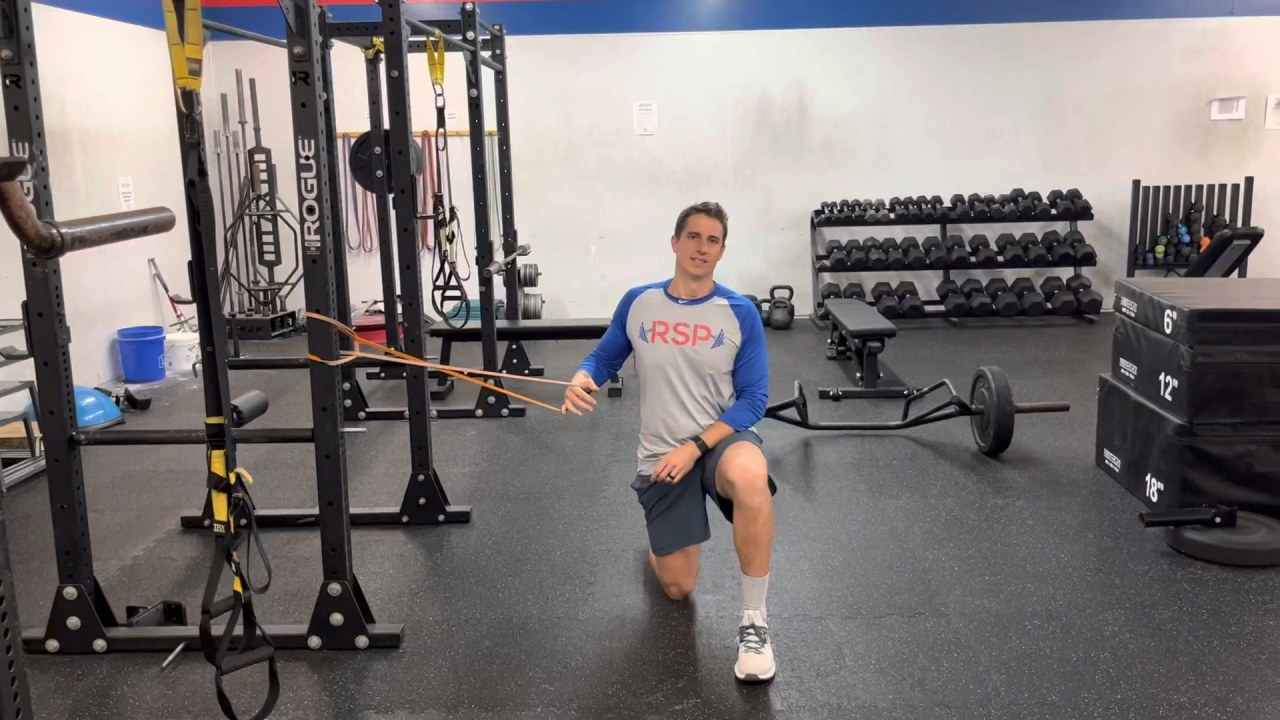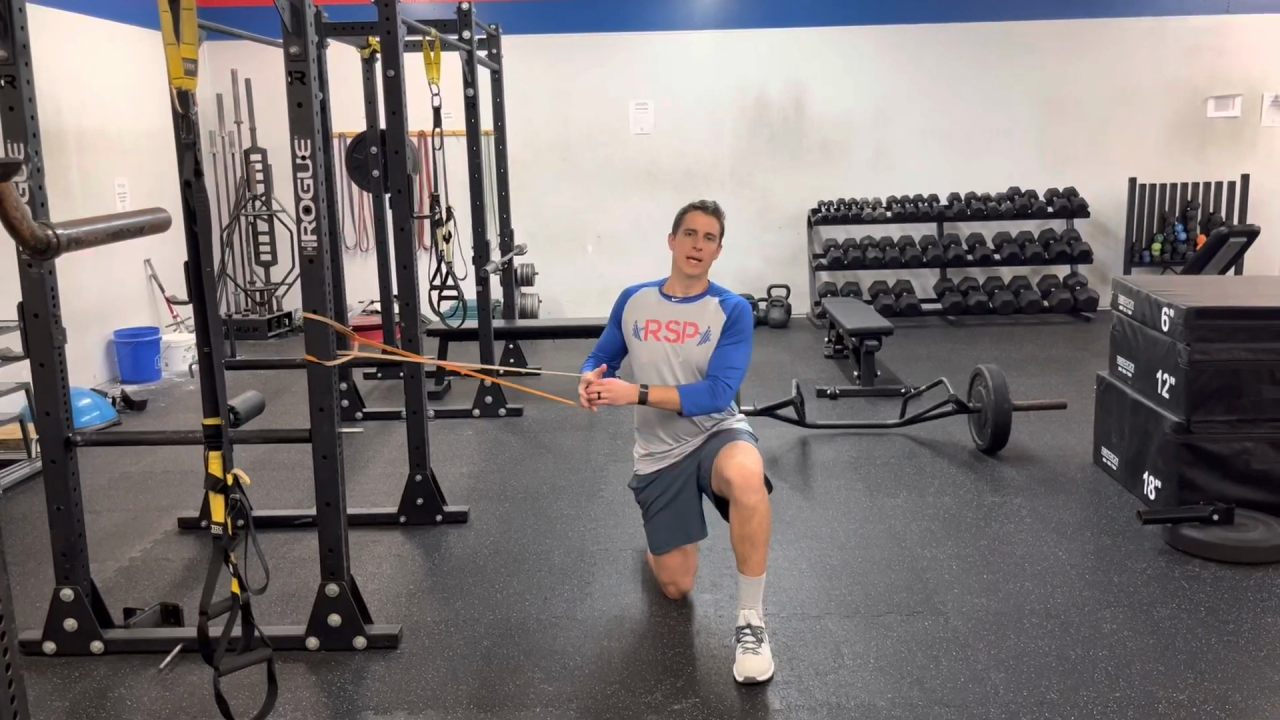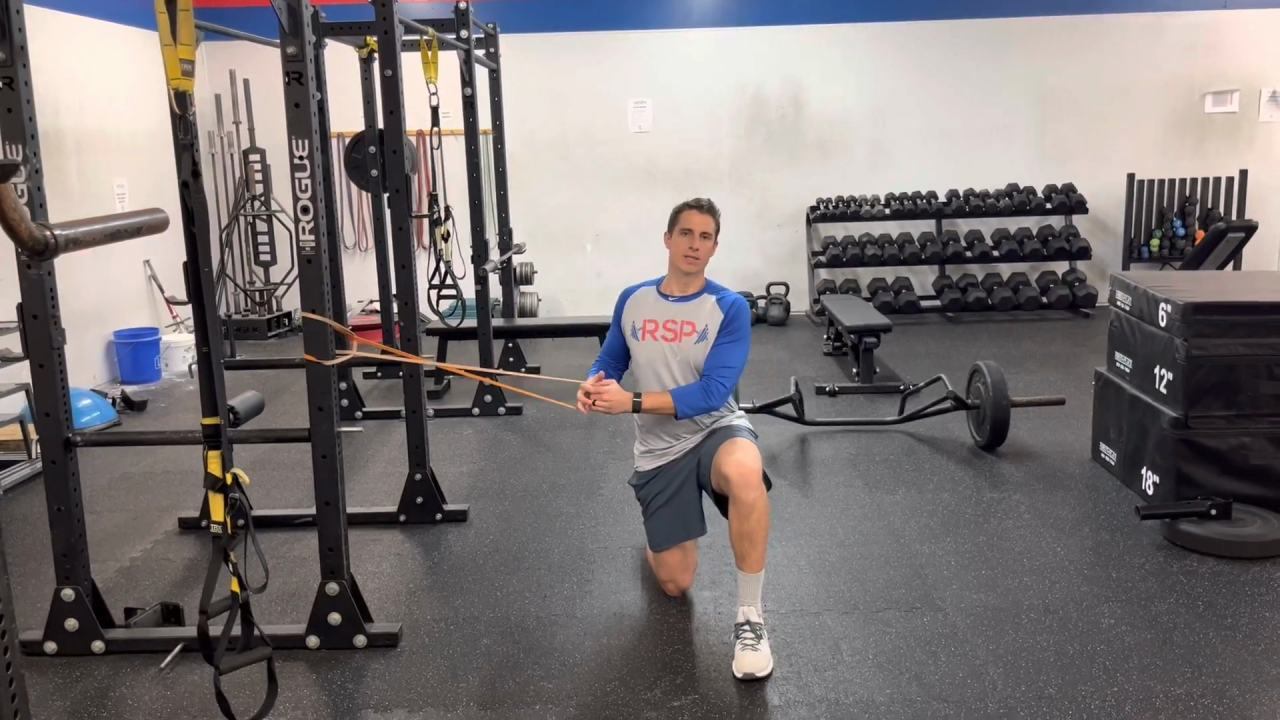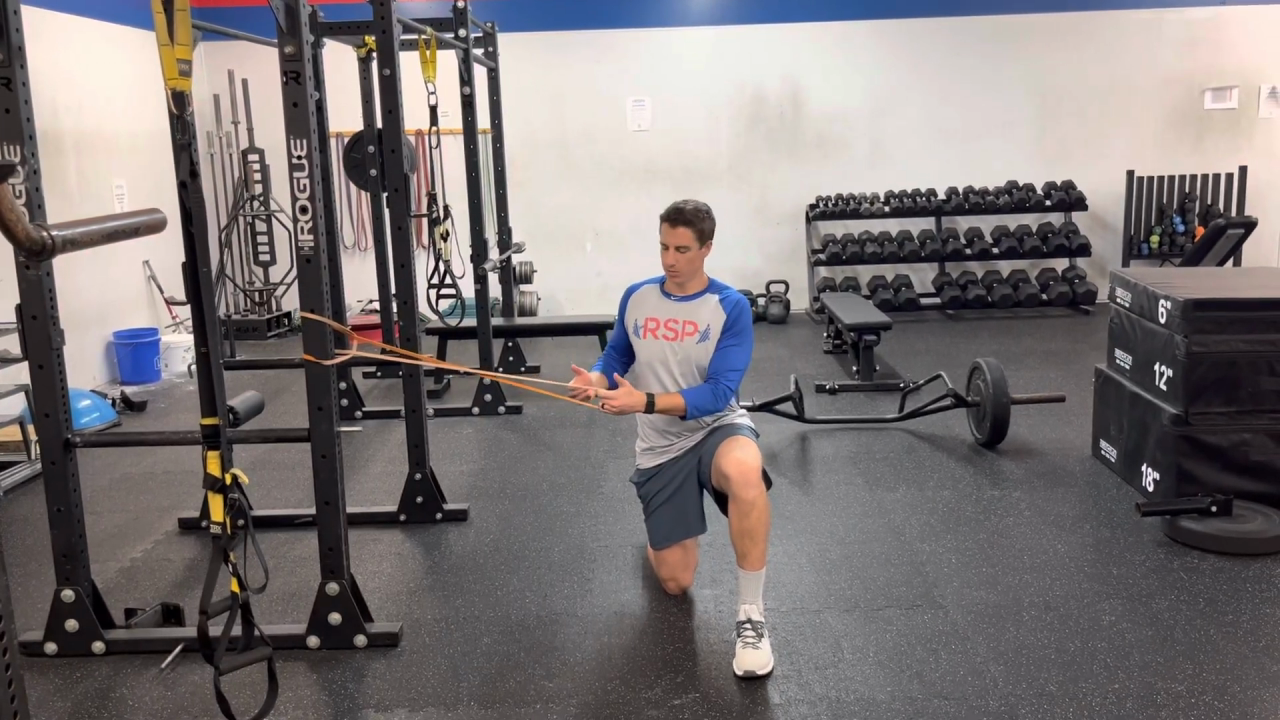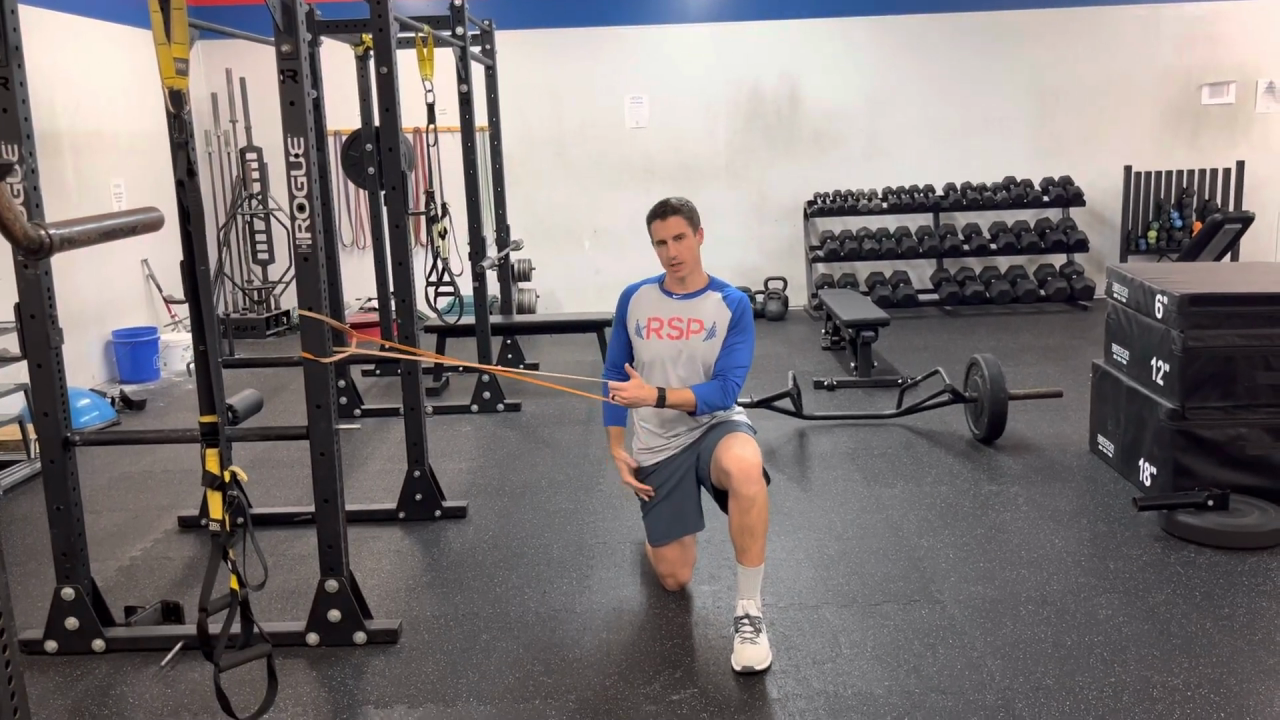
dt=1s
person 1, frame 1
left shoulder: (741, 313)
right shoulder: (637, 303)
left elbow: (753, 400)
right elbow: (605, 357)
left wrist: (695, 447)
right wrist: (582, 378)
left hip: (723, 439)
right hip: (661, 456)
left knee: (751, 478)
right knee: (678, 588)
left ankle: (754, 621)
right ankle: (664, 540)
person 1, frame 2
left shoulder: (733, 310)
right shoulder: (633, 300)
left elbow: (717, 394)
right elbow: (600, 358)
left wrist: (637, 393)
right wrist: (590, 379)
left hip: (717, 433)
right hip: (659, 454)
left knee: (747, 477)
right knee: (676, 586)
left ankle: (751, 621)
right ankle: (666, 536)
person 1, frame 3
left shoulder: (730, 308)
right shoulder: (632, 300)
left elbow: (712, 393)
right elbow: (609, 362)
left wrist: (631, 401)
right wrist: (594, 385)
left hip: (716, 430)
right hip: (658, 451)
left knee: (745, 475)
right knee: (675, 583)
left ankle: (749, 617)
right ankle: (665, 535)
person 1, frame 4
left shoulder: (731, 307)
right shoulder: (636, 297)
left elbow: (718, 394)
right elbow: (617, 357)
left wrist: (644, 401)
right wrist: (596, 379)
left hip: (717, 428)
right hip: (659, 448)
left knee: (745, 473)
right knee: (675, 582)
left ankle: (750, 616)
right ankle: (666, 533)
person 1, frame 5
left shoulder: (732, 305)
right shoulder: (634, 299)
left elbow: (725, 390)
right elbow: (615, 375)
left wrist: (656, 396)
right wrist: (617, 447)
left hip: (715, 425)
right hip: (657, 446)
left knee: (746, 469)
right knee: (674, 579)
left ankle: (749, 611)
right ankle: (663, 533)
